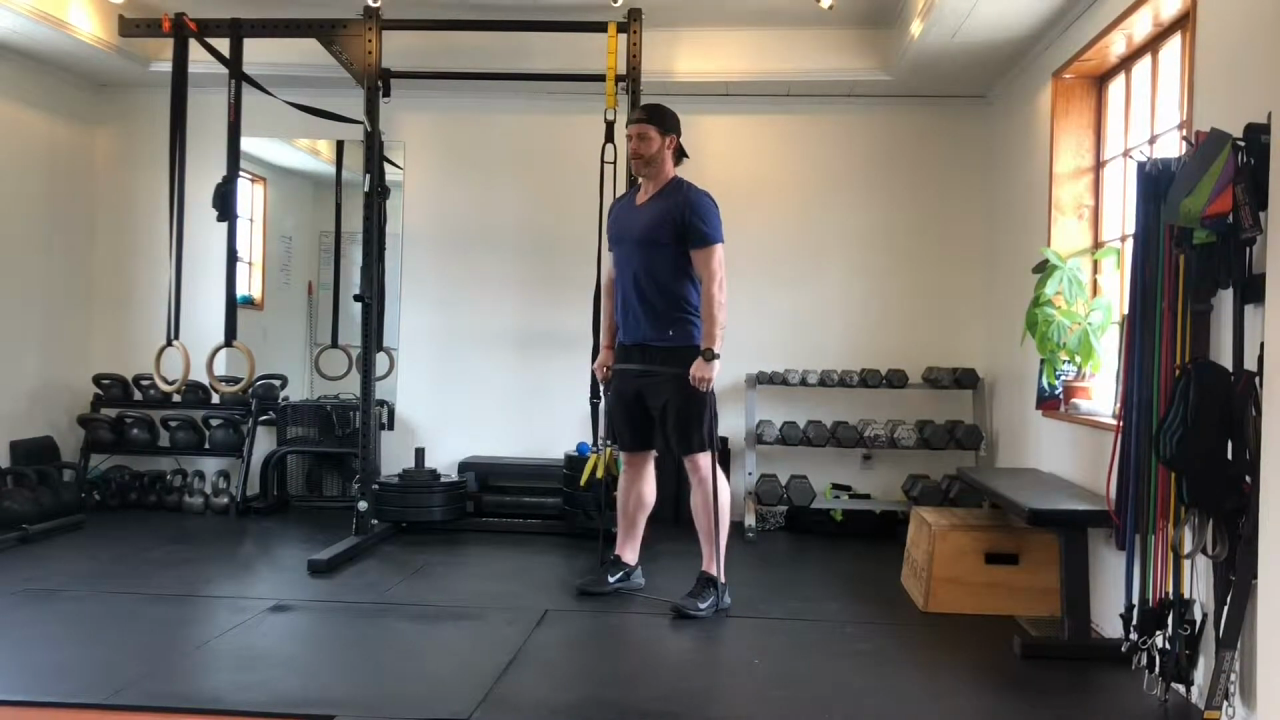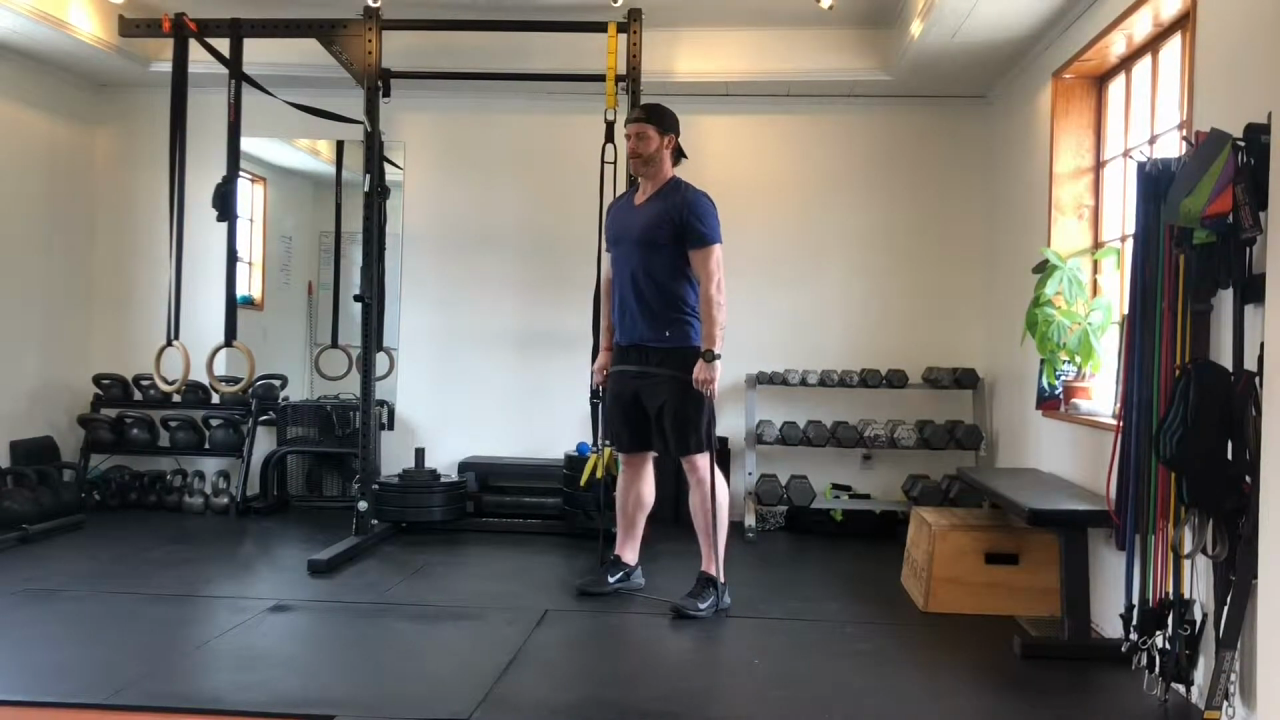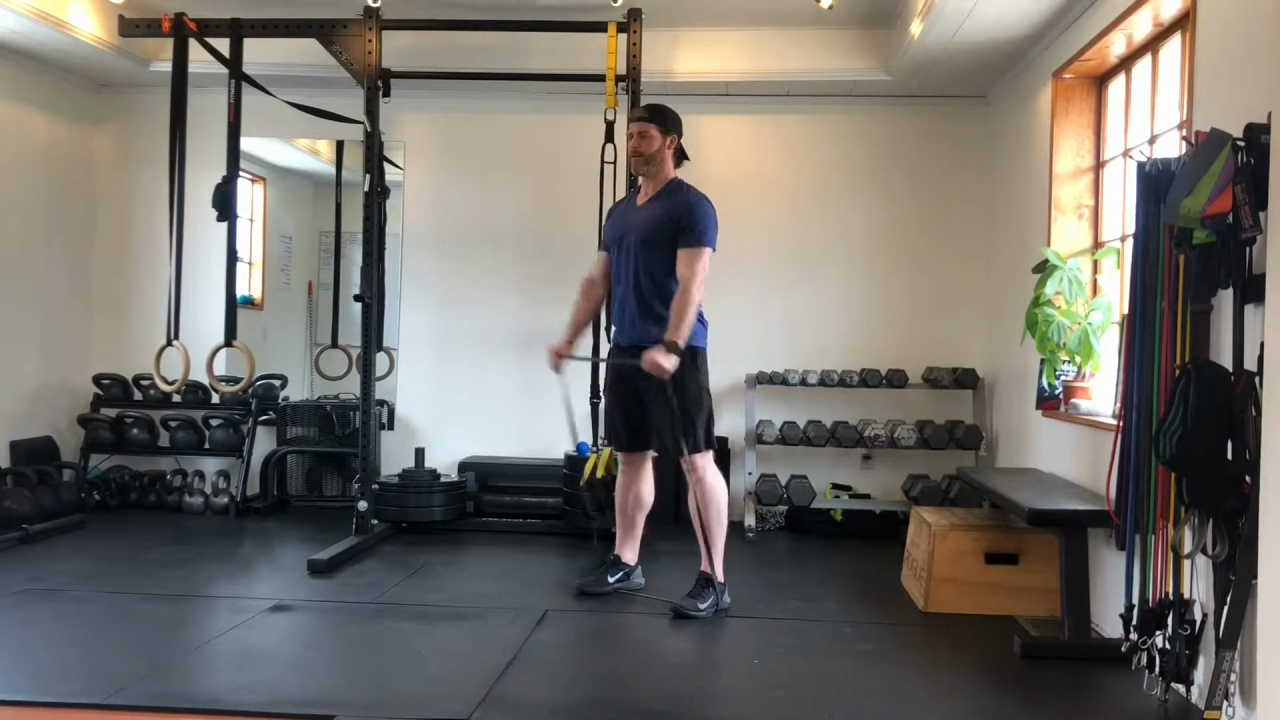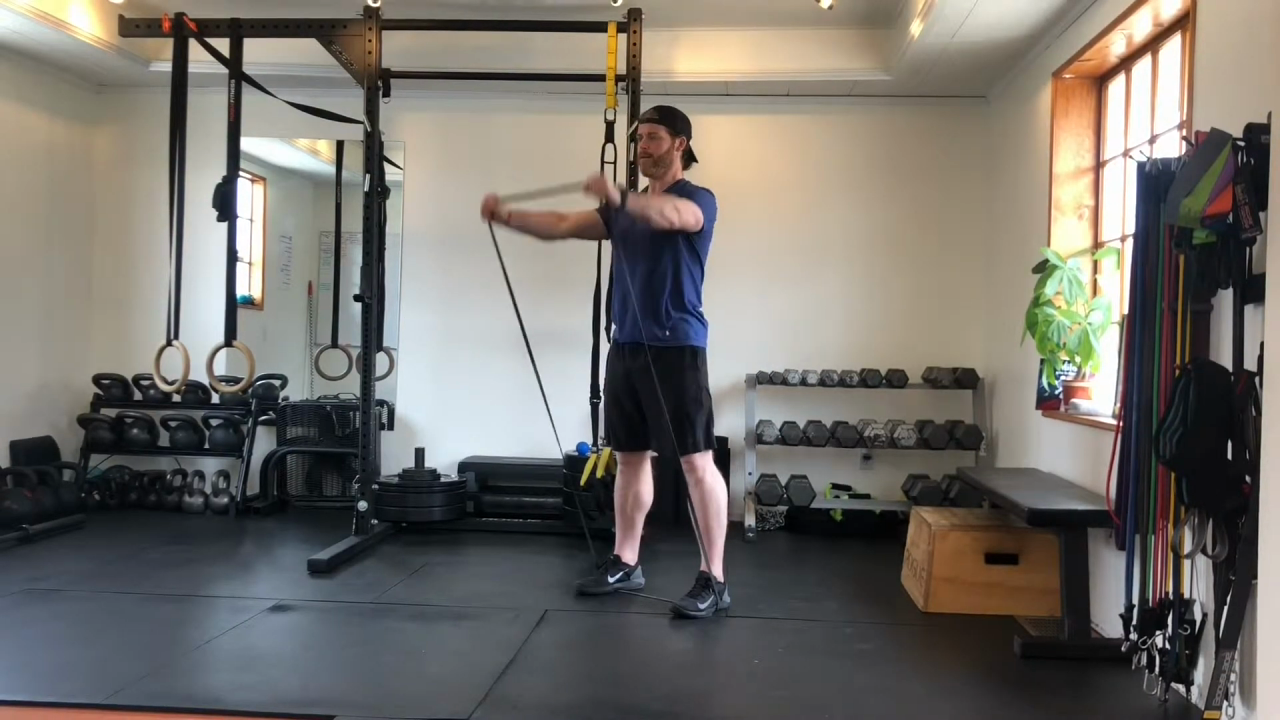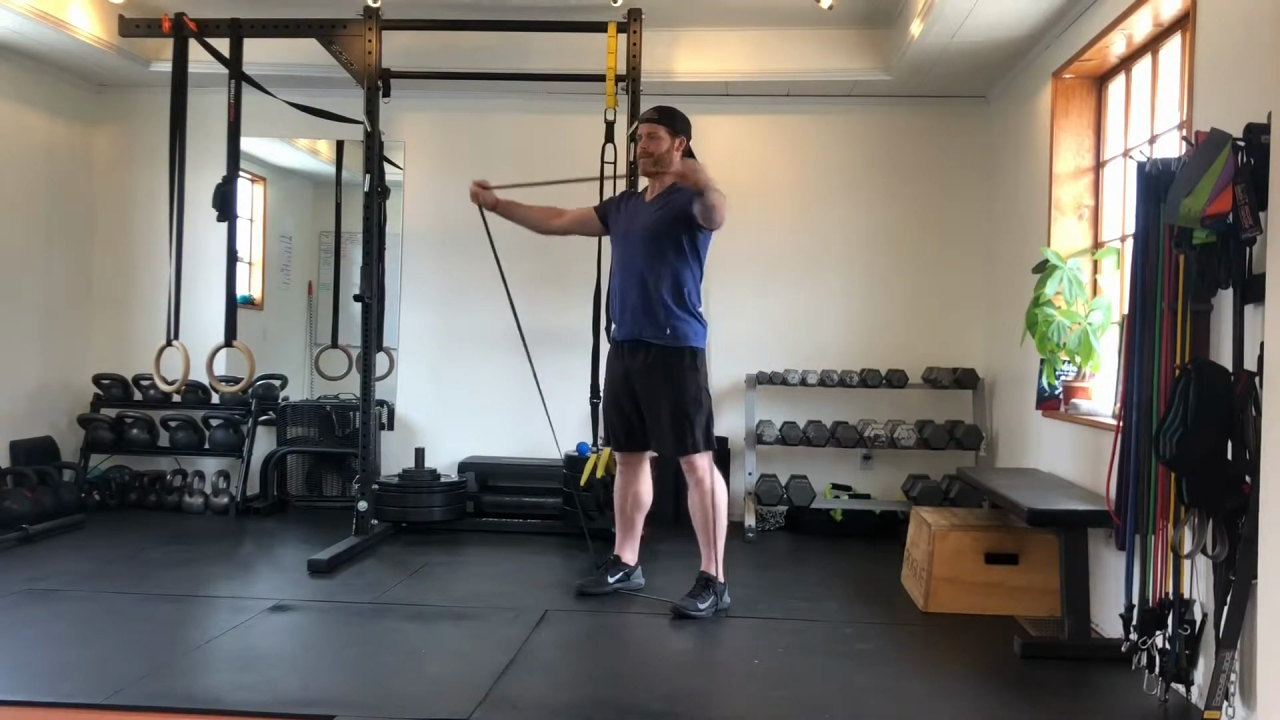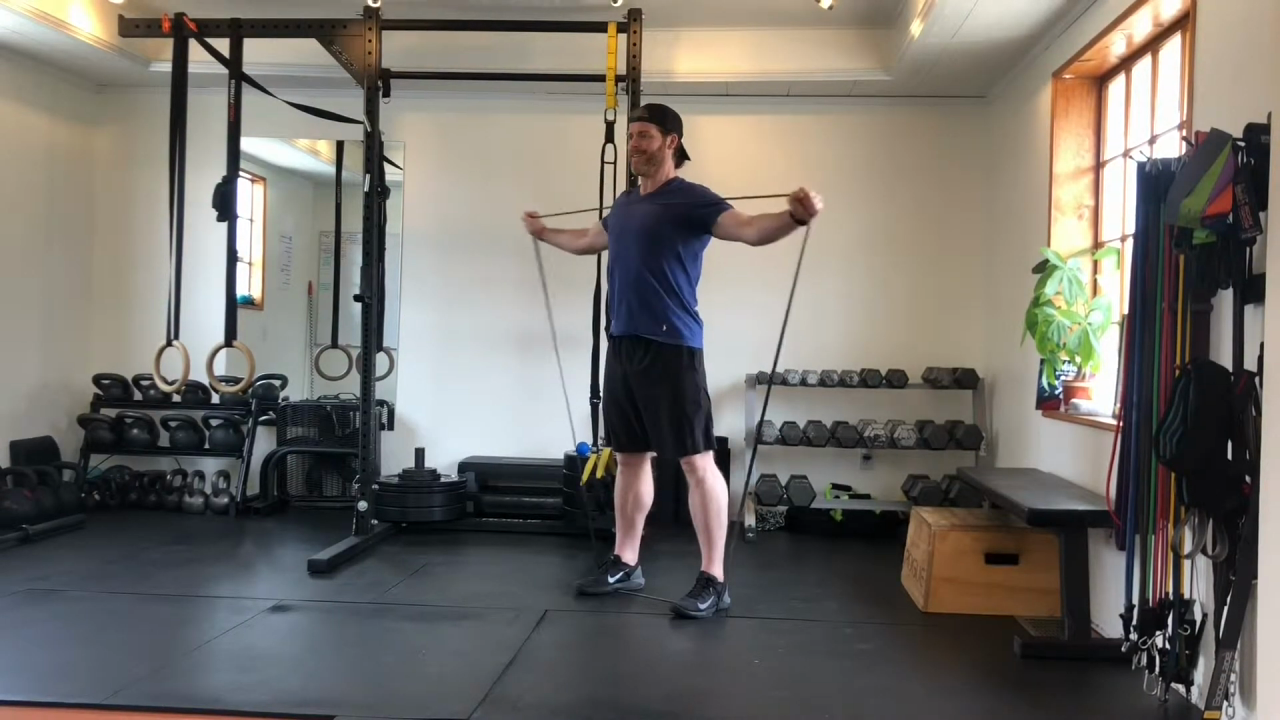
dt=0.3s
person 1, frame 1
left shoulder: (693, 203)
right shoulder: (621, 208)
left elbow: (713, 283)
left wrist: (709, 353)
right wrist: (607, 346)
left hip: (678, 353)
right hip: (631, 352)
left knee: (699, 462)
right knee: (634, 458)
left ankle: (713, 580)
right ankle: (625, 563)
person 1, frame 2
left shoulder: (690, 204)
right shoulder: (619, 208)
left elbow: (711, 284)
left wrist: (710, 354)
right wrist: (606, 348)
left hip: (676, 354)
right hip: (629, 353)
left knee: (697, 463)
right knee: (632, 459)
left ankle: (713, 580)
right ankle: (625, 563)
person 1, frame 3
left shoulder: (691, 206)
right shoulder: (619, 211)
left elbow: (692, 283)
right elbow: (599, 279)
left wrist: (671, 346)
right wrist: (570, 338)
left hip: (672, 354)
right hip: (625, 350)
left knee: (696, 461)
right knee: (630, 457)
left ankle: (712, 578)
right ankle: (624, 562)
person 1, frame 4
left shoulder: (696, 200)
right shoulder: (624, 208)
left elbow: (667, 214)
right elbow: (563, 225)
left wrist: (619, 199)
right wrist: (509, 217)
left hip: (675, 348)
right hip: (625, 347)
left knee: (696, 460)
right knee: (630, 457)
left ankle: (713, 579)
right ankle: (625, 562)
person 1, frame 5
left shoulder: (688, 200)
right shoulder: (624, 205)
left elbow: (715, 213)
right elbow: (558, 220)
left wrist: (704, 186)
right wrist: (495, 205)
left hip: (674, 348)
right hip: (625, 347)
left knee: (696, 460)
right knee: (631, 456)
left ankle: (714, 580)
right ankle: (624, 563)
person 1, frame 6
left shoulder: (690, 200)
right shoulder: (626, 203)
left elbow: (748, 228)
right elbow: (592, 240)
left wrist: (795, 216)
right wrist: (545, 232)
left hip: (671, 348)
right hip: (623, 347)
left knee: (695, 461)
right knee: (628, 457)
left ankle: (713, 579)
right ankle: (624, 562)
